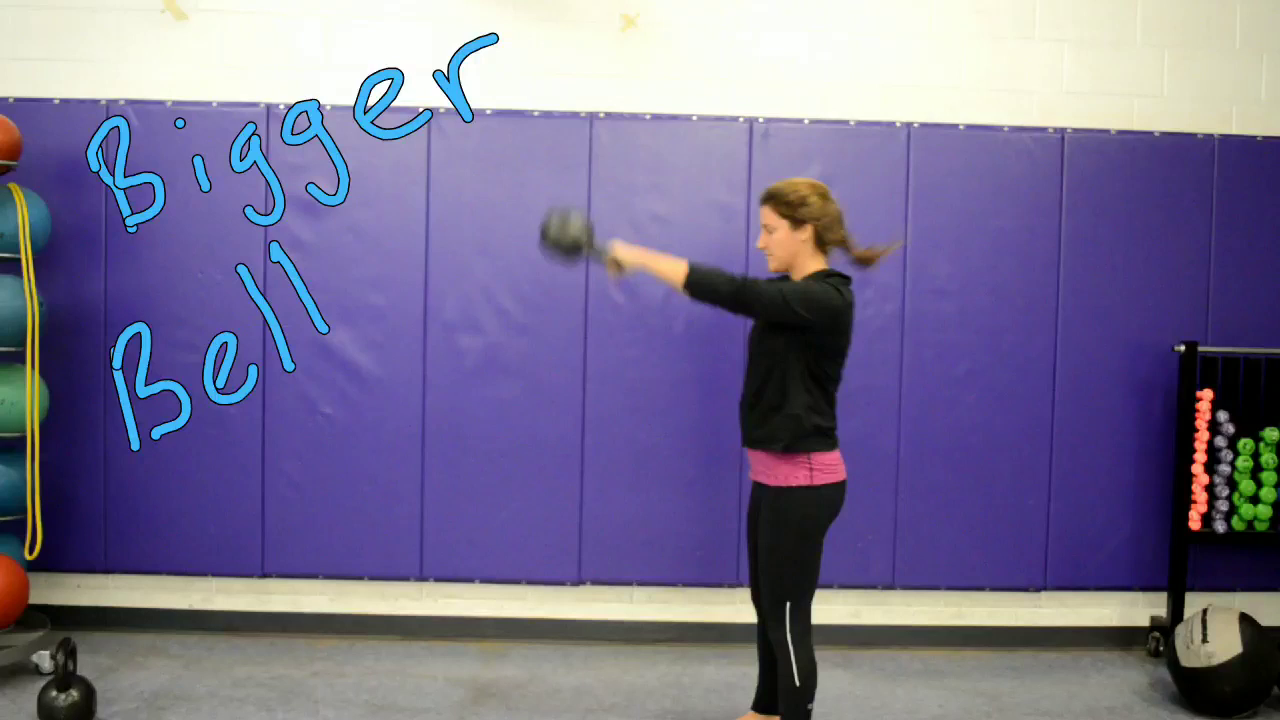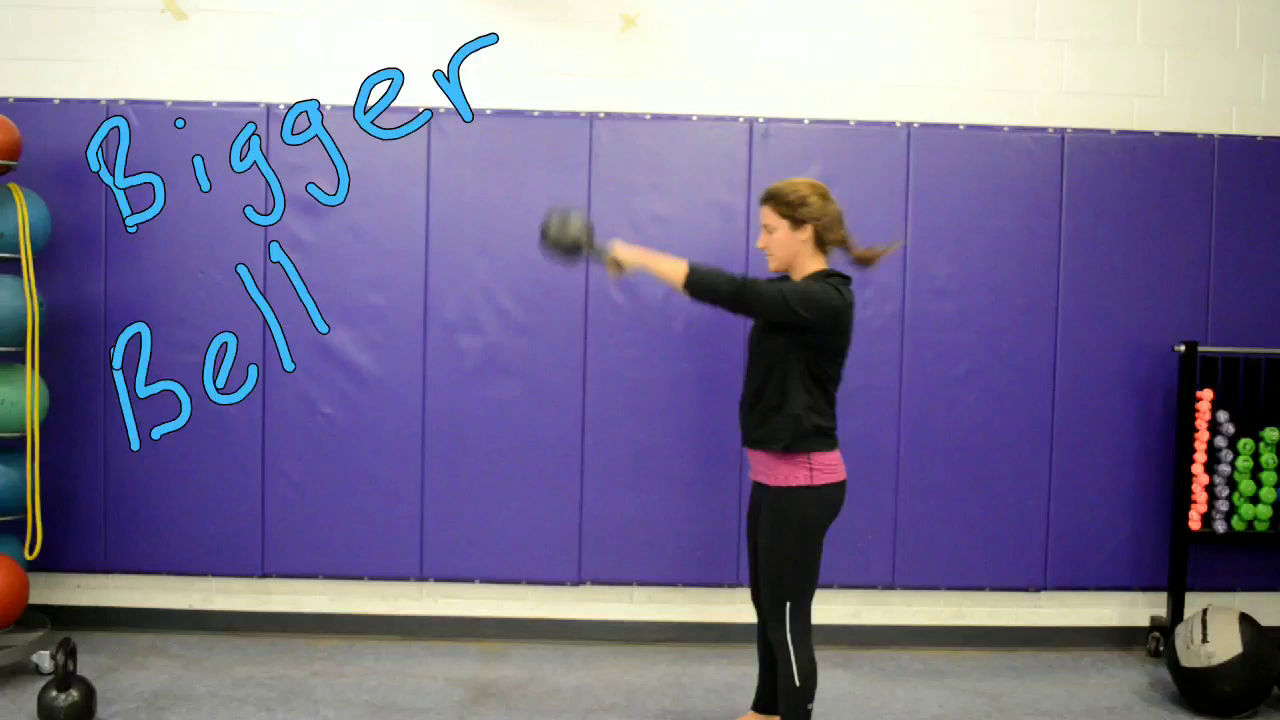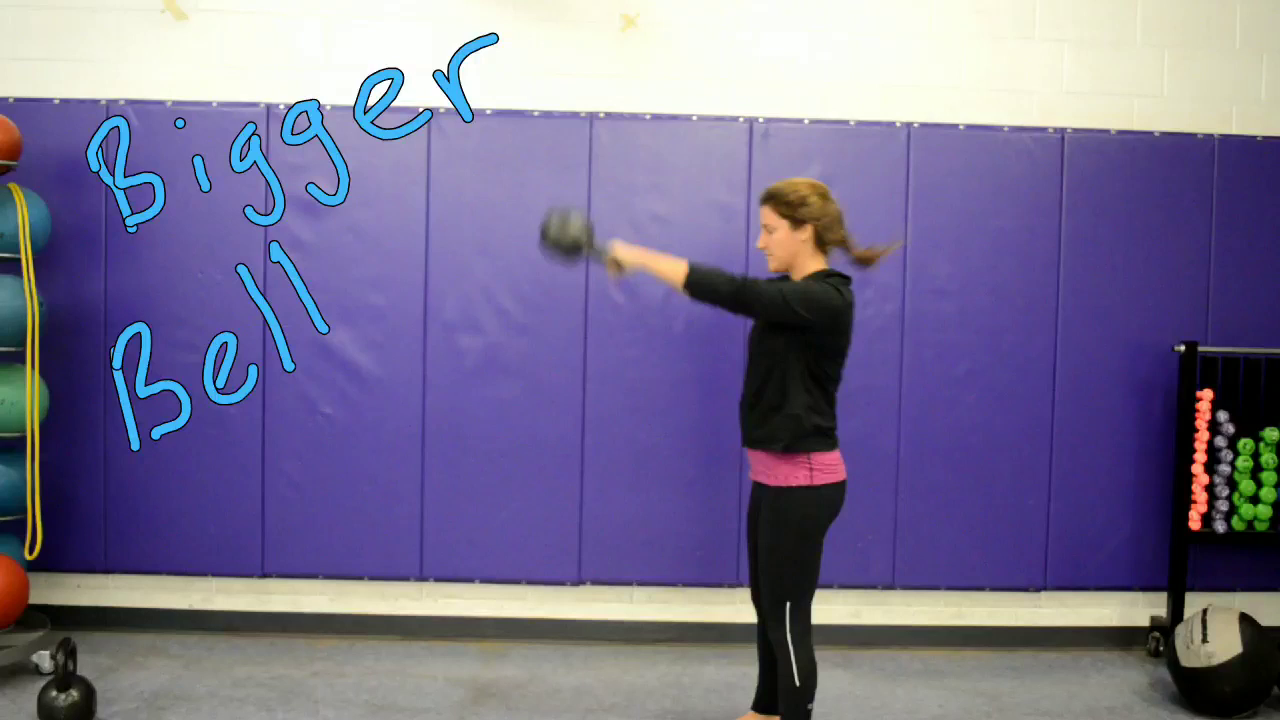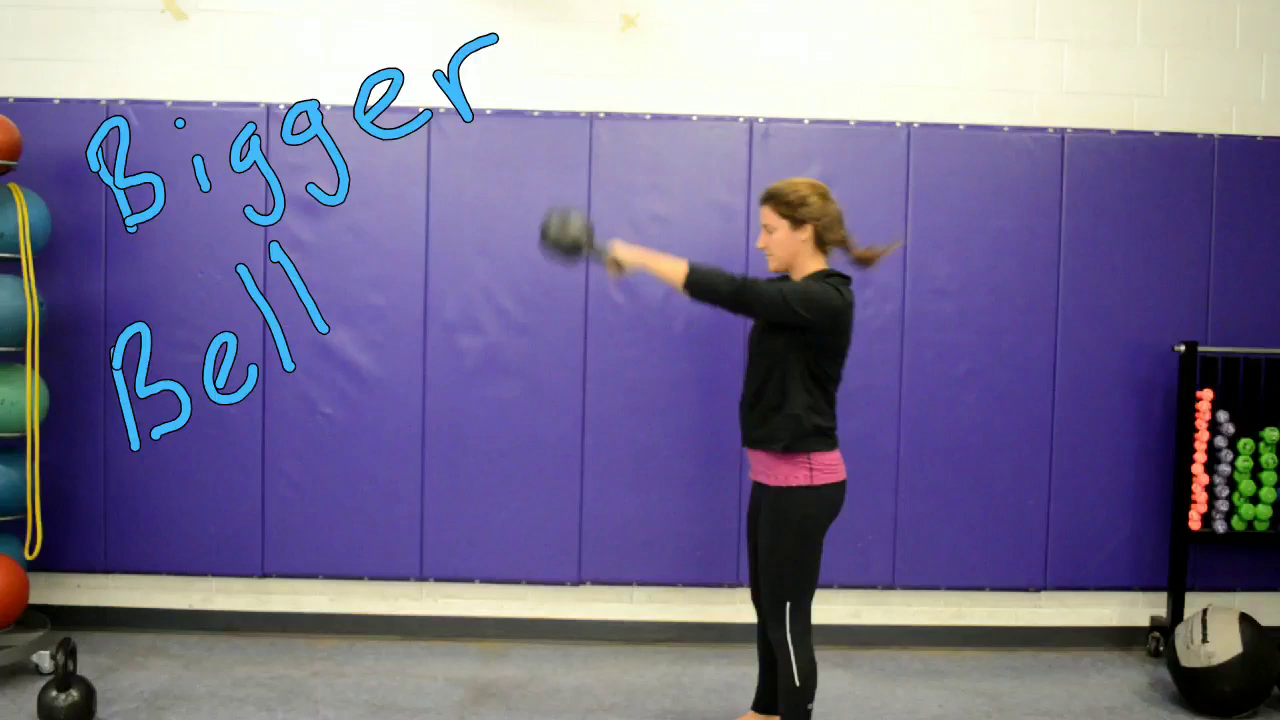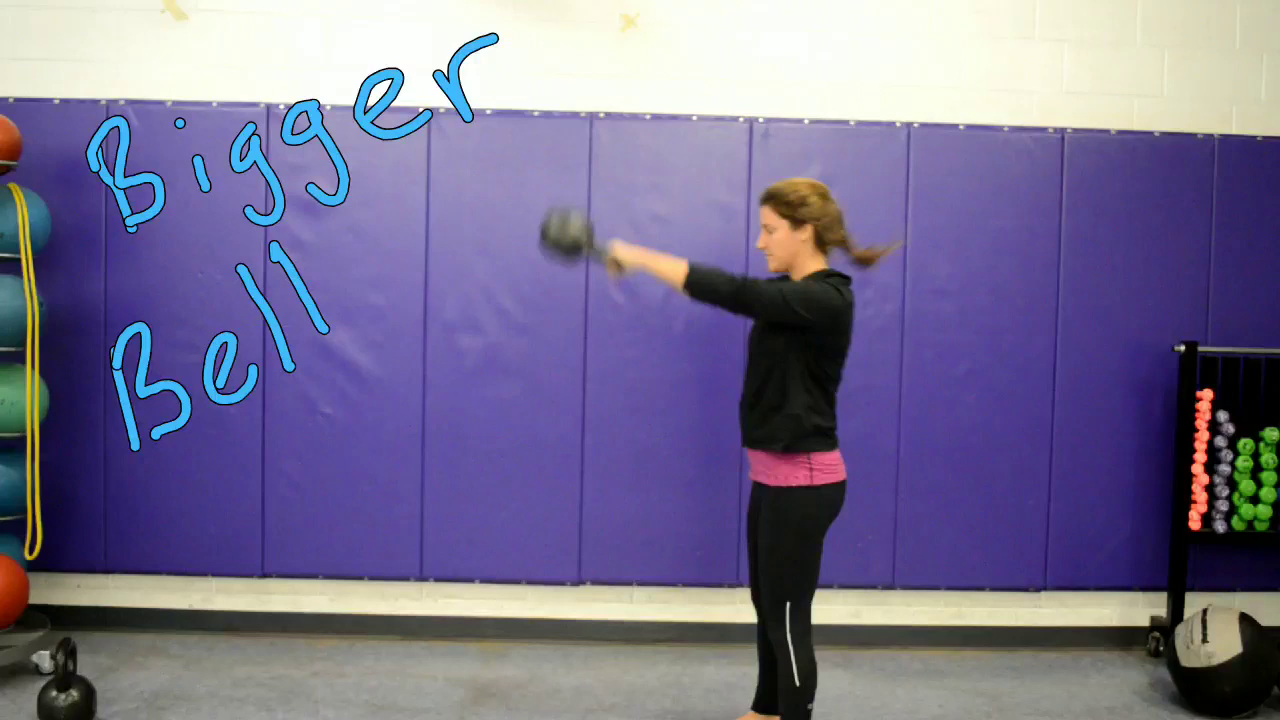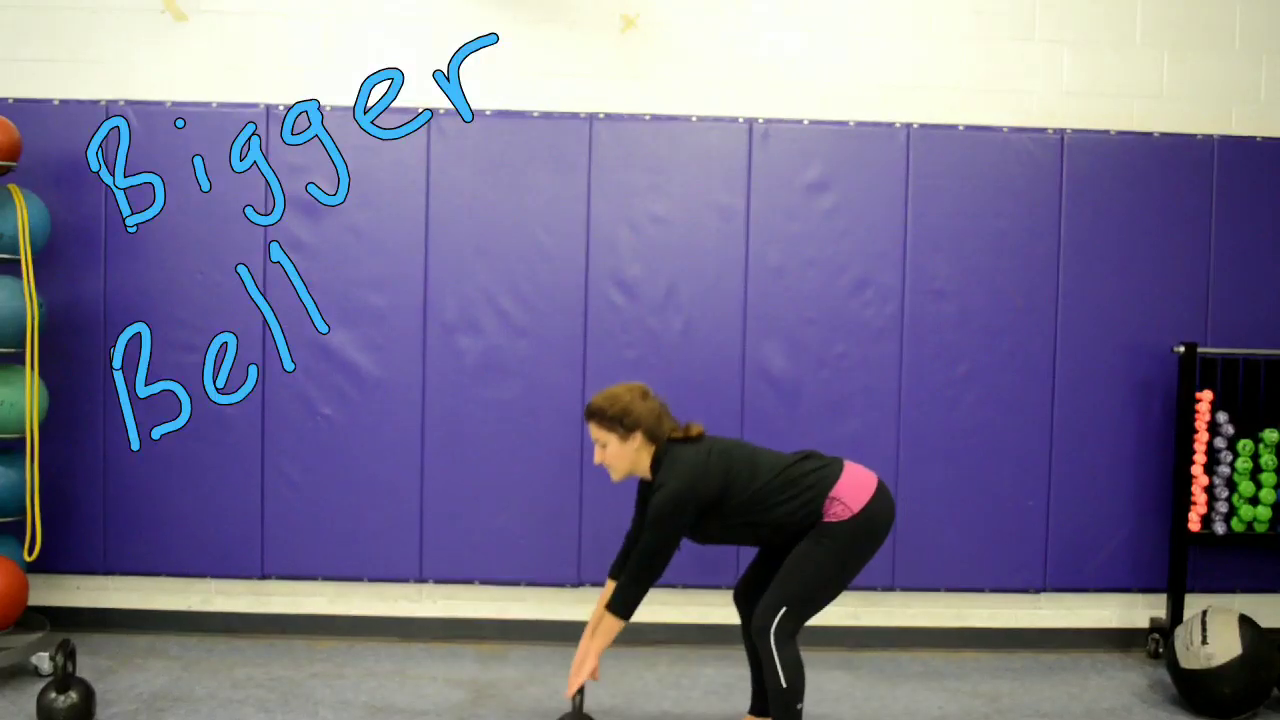
dt=0.5s
person 1, frame 1
left shoulder: (826, 300)
right shoulder: (788, 293)
left elbow: (734, 293)
right elbow: (740, 293)
left wrist: (641, 257)
right wrist: (642, 260)
left hip: (803, 481)
right hip: (775, 475)
left knee: (787, 616)
right knee: (767, 604)
person 1, frame 2
left shoulder: (825, 300)
right shoulder: (788, 292)
left elbow: (732, 293)
right elbow: (737, 292)
left wrist: (641, 256)
right wrist: (642, 261)
left hip: (803, 481)
right hip: (775, 475)
left knee: (787, 618)
right knee: (767, 604)
person 1, frame 3
left shoulder: (825, 300)
right shoulder: (789, 292)
left elbow: (733, 294)
right elbow: (738, 292)
left wrist: (640, 257)
right wrist: (641, 260)
left hip: (803, 481)
right hip: (775, 475)
left knee: (787, 616)
right knee: (767, 604)
person 1, frame 4
left shoulder: (826, 300)
right shoulder: (790, 293)
left elbow: (734, 293)
right elbow: (736, 292)
left wrist: (641, 256)
right wrist: (641, 259)
left hip: (803, 482)
right hip: (774, 476)
left knee: (787, 616)
right knee: (768, 604)
person 1, frame 5
left shoulder: (825, 300)
right shoulder: (790, 292)
left elbow: (734, 293)
right elbow: (738, 293)
left wrist: (640, 256)
right wrist: (640, 260)
left hip: (803, 481)
right hip: (775, 476)
left knee: (786, 613)
right knee: (767, 601)
person 1, frame 6
left shoulder: (679, 484)
right shoulder: (665, 470)
left elbow: (641, 576)
right elbow: (631, 559)
left wrist: (592, 652)
right wrist: (588, 638)
left hip: (855, 511)
right hip: (827, 508)
left knee: (773, 624)
right knee: (750, 599)
